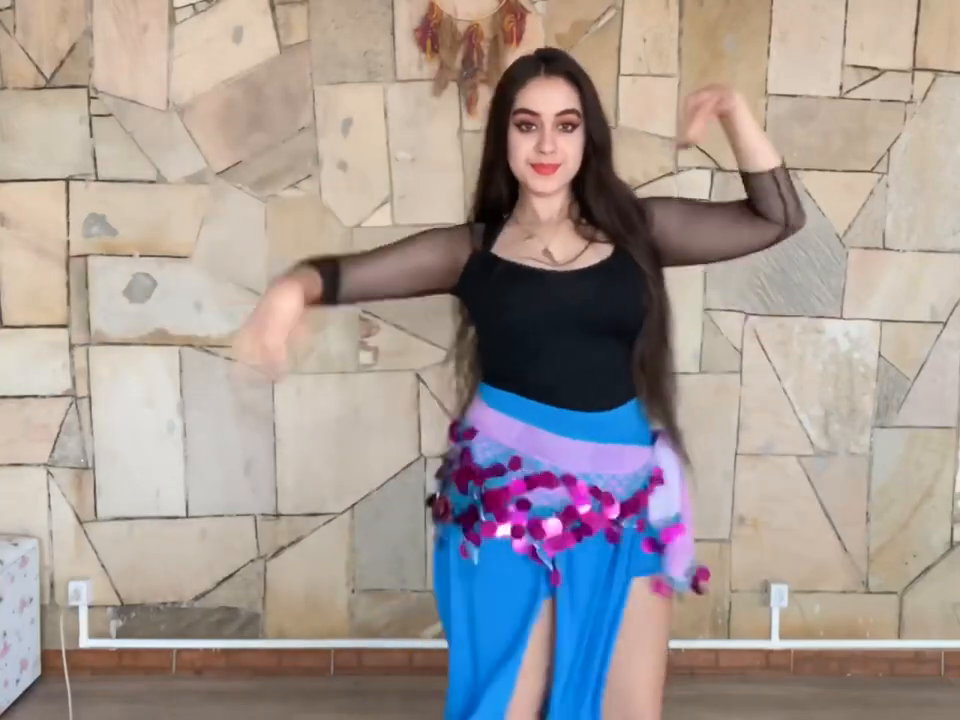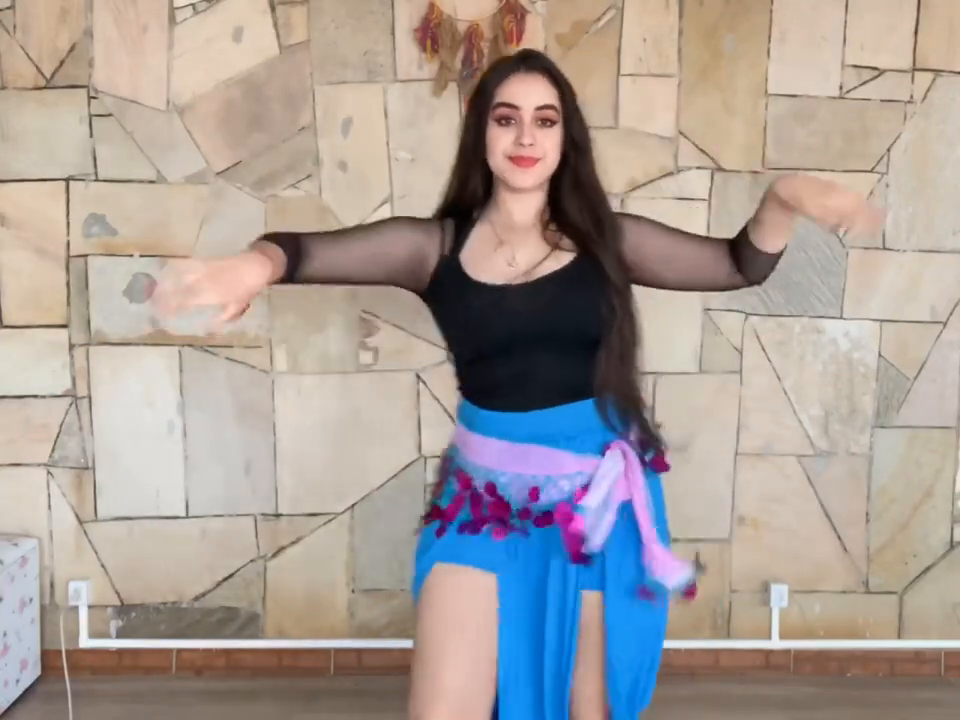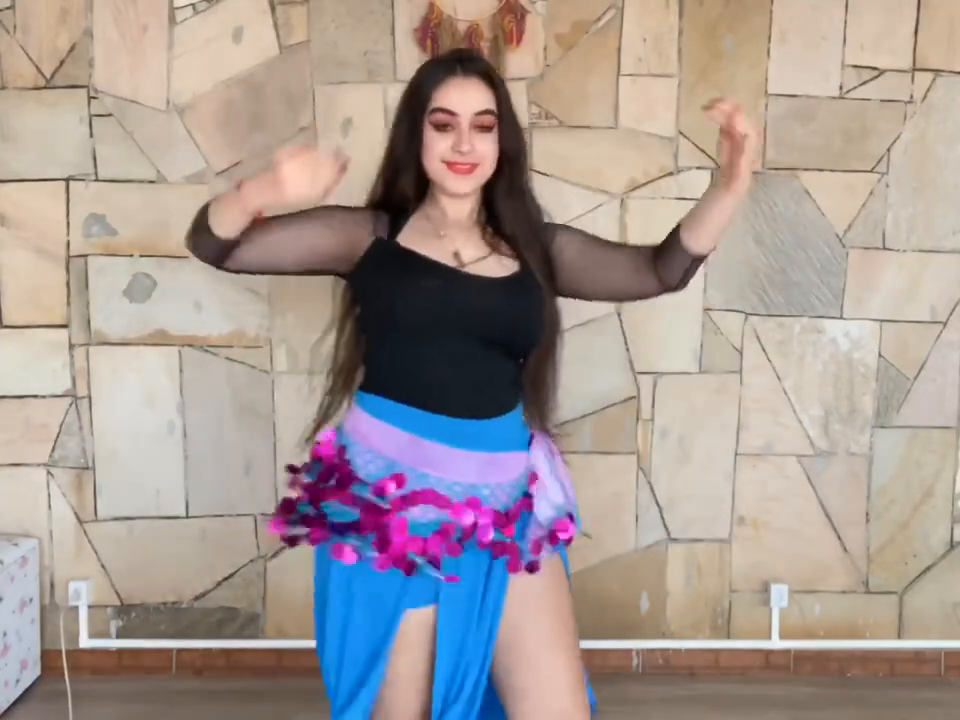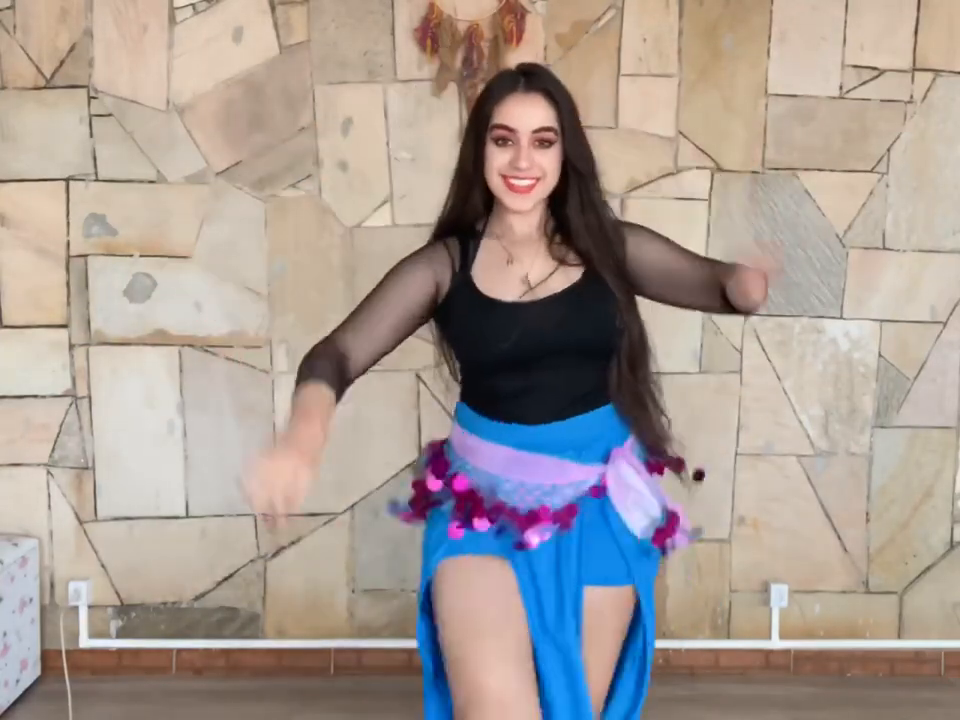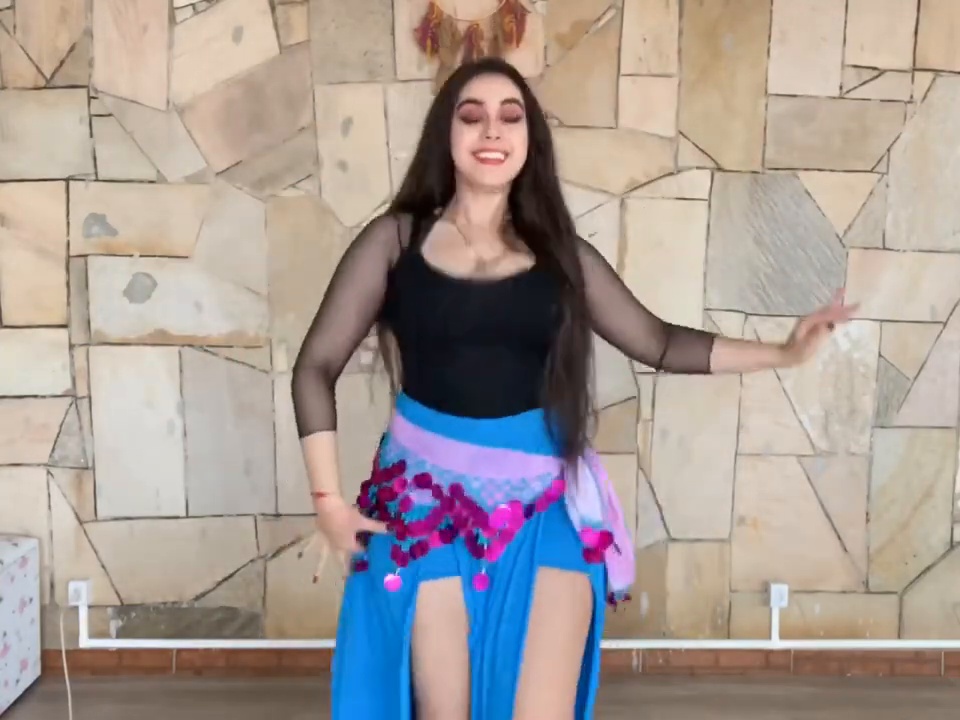
dt=1s
person 1, frame 1
left shoulder: (635, 229)
right shoulder: (470, 250)
left elbow: (774, 219)
right elbow: (342, 277)
left wrist: (737, 121)
right wrist: (291, 291)
left hip: (627, 502)
right hip: (510, 502)
person 1, frame 2
left shoulder: (604, 240)
right shoulder: (436, 245)
left elbow: (737, 264)
right elbow: (302, 253)
left wrist: (782, 200)
right wrist: (247, 265)
left hip: (593, 504)
right hip: (483, 501)
person 1, frame 3
left shoulder: (536, 247)
right shoulder: (369, 236)
left elbow: (662, 269)
right elbow: (208, 238)
left wrist: (728, 180)
right wrist: (261, 195)
left hip: (505, 510)
right hip: (386, 510)
person 1, frame 4
left shoulder: (606, 246)
right shoulder: (447, 264)
left elbow: (711, 290)
right elbow: (337, 357)
left wrist: (741, 285)
right wrist: (304, 440)
left hip: (599, 512)
right hip: (482, 507)
person 1, frame 5
left shoulder: (556, 247)
right shoulder: (397, 238)
left elbow: (656, 341)
right elbow: (315, 365)
left wrist: (781, 352)
right wrist: (327, 494)
left hip: (546, 502)
right hip: (429, 498)
